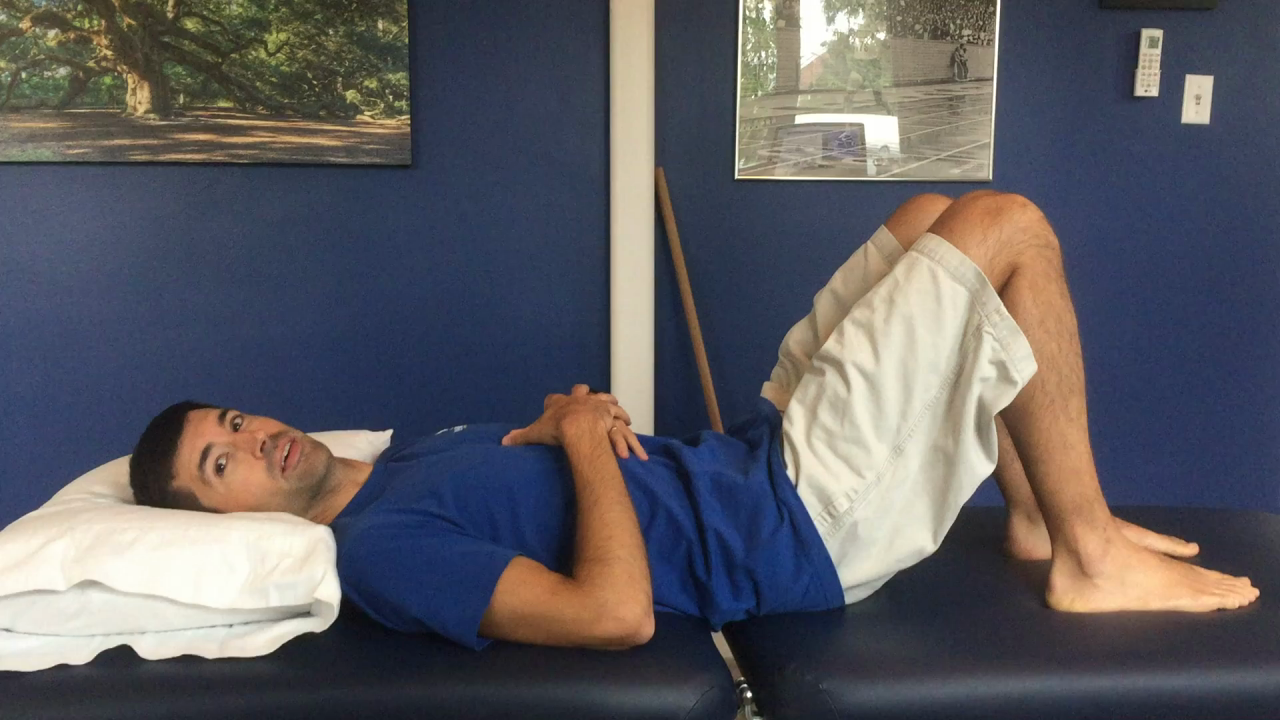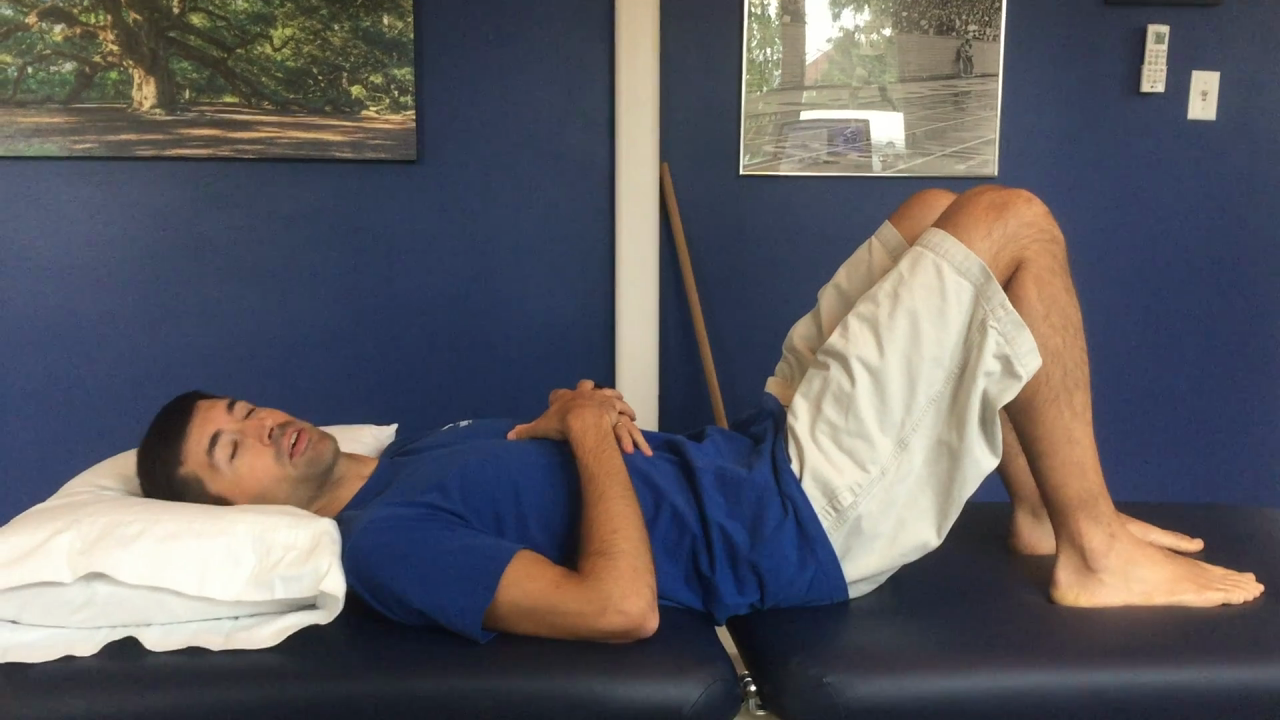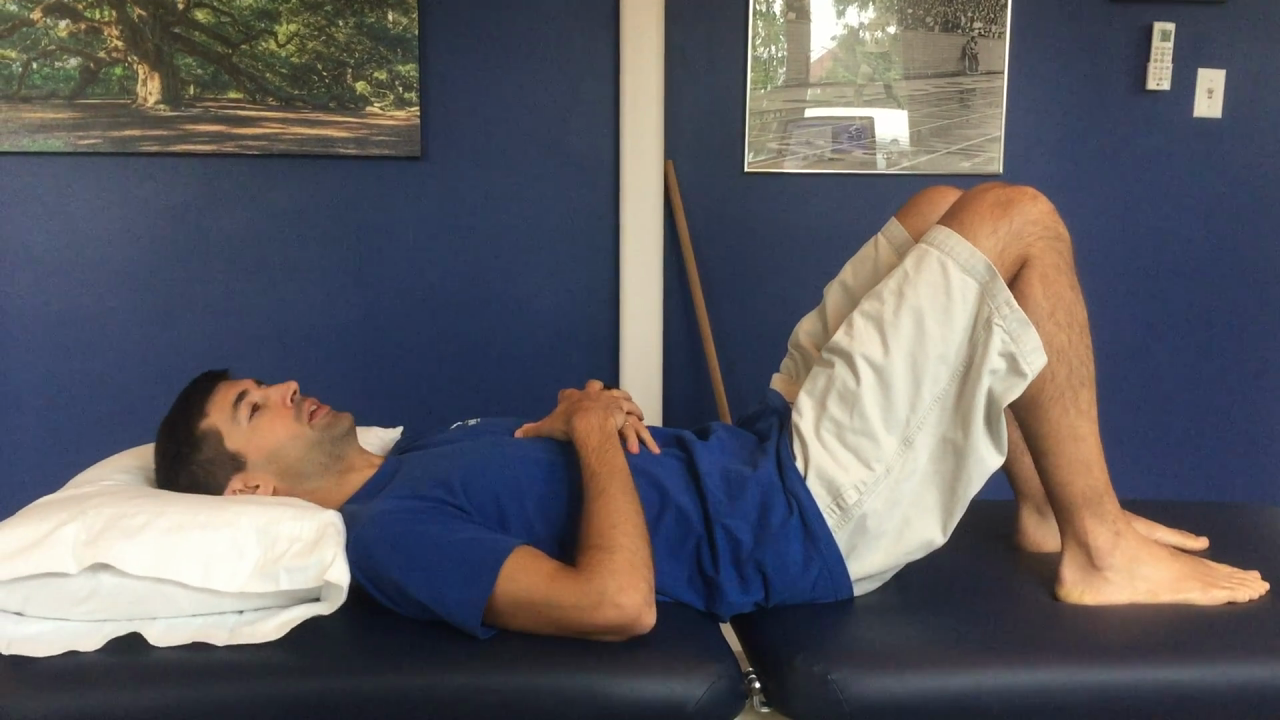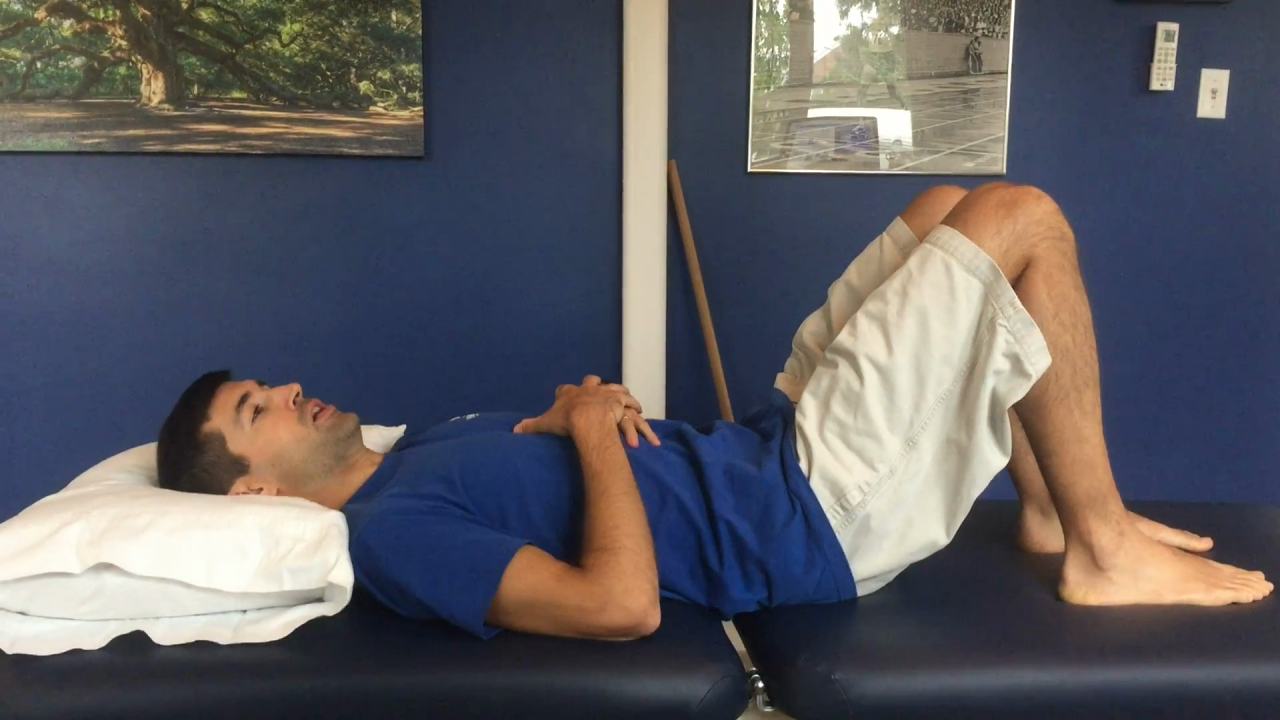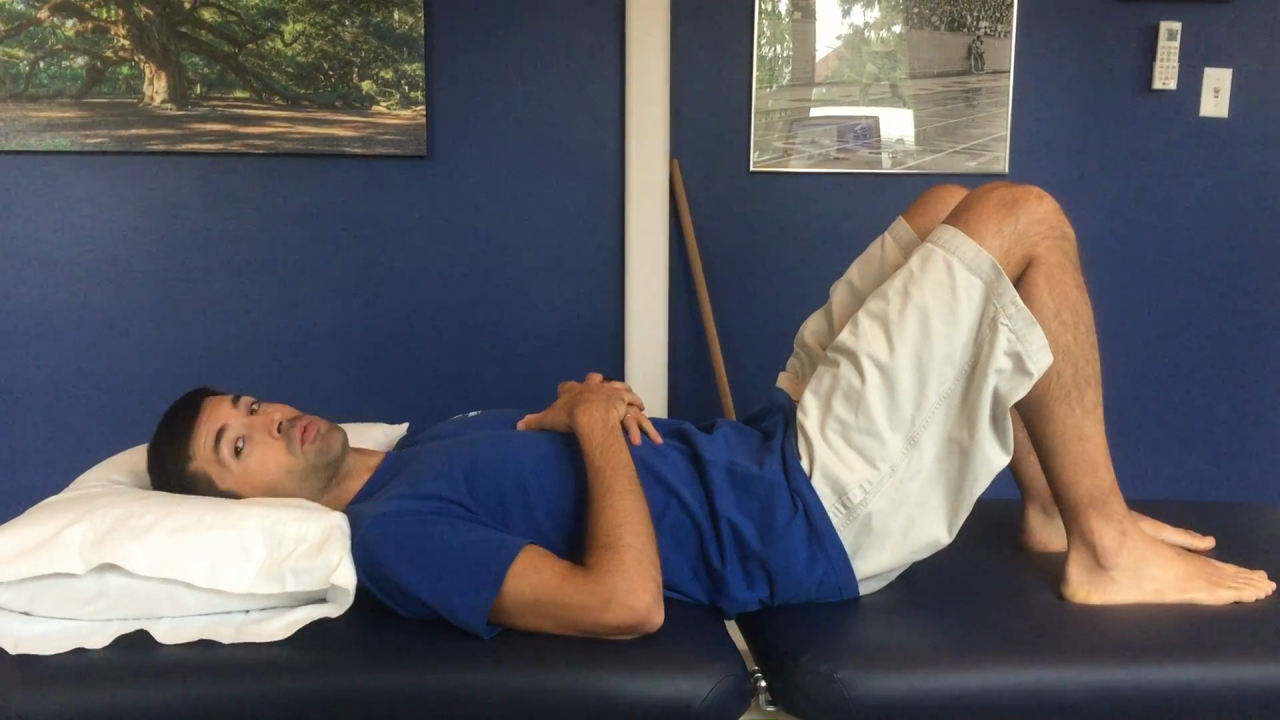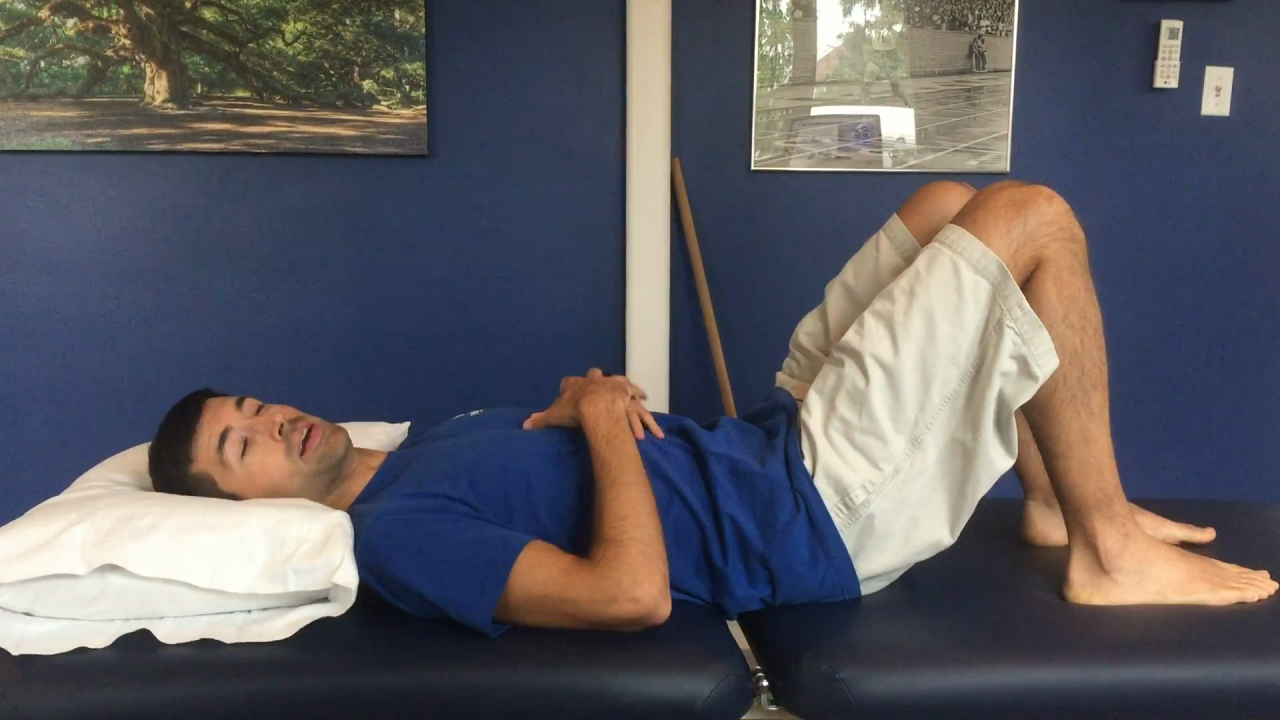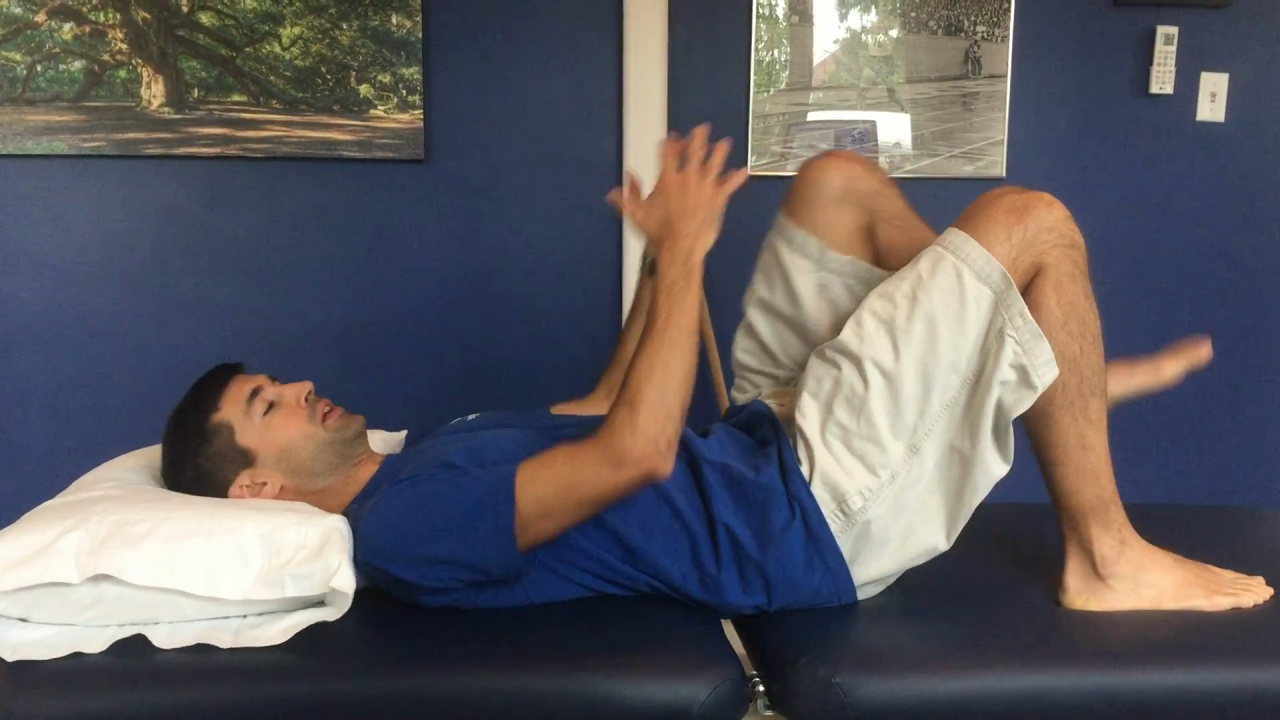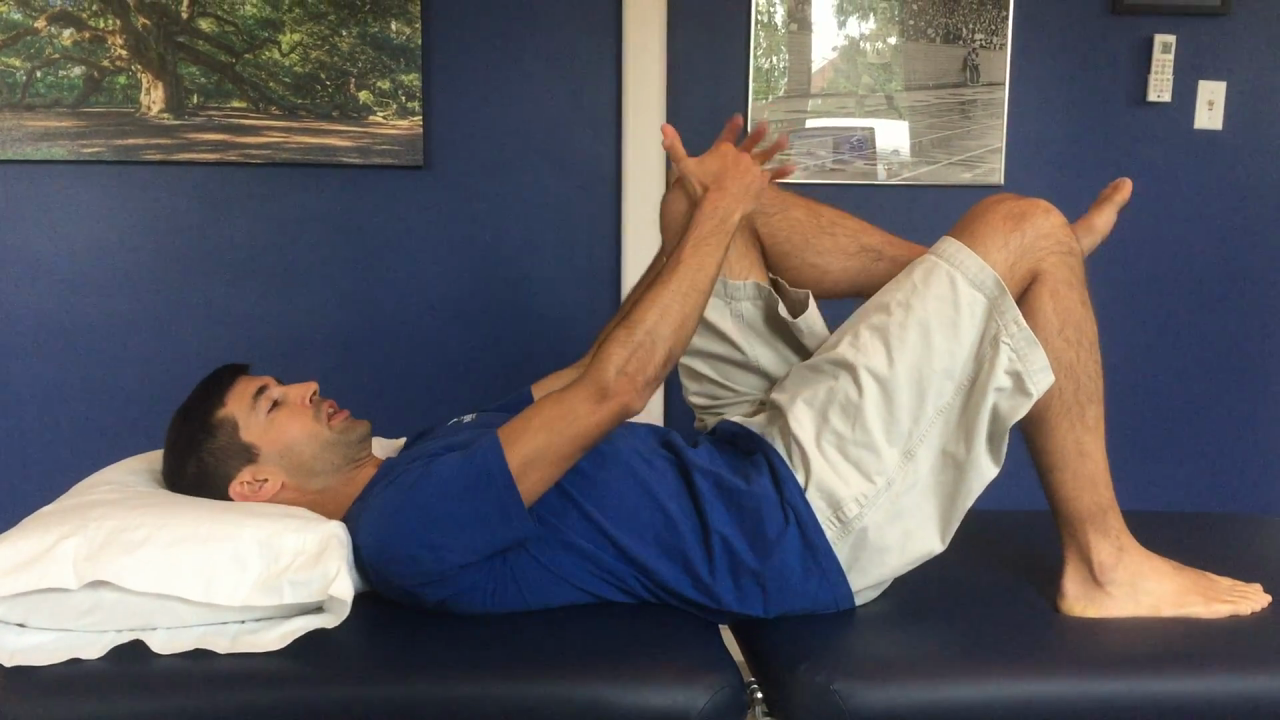
dt=0.4s
person 1, frame 1
left shoulder: (398, 462)
right shoulder: (381, 548)
right elbow: (617, 614)
left wrist: (565, 419)
right wrist: (583, 436)
left hip: (753, 454)
right hip: (798, 525)
left knee: (935, 214)
right knee: (1005, 225)
left ankle: (1039, 515)
right ankle: (1094, 558)
person 1, frame 2
left shoulder: (408, 451)
right shoulder: (385, 542)
right elbow: (621, 609)
left wrist: (570, 419)
right wrist: (592, 434)
left hip: (758, 449)
right hip: (805, 520)
left knee: (941, 211)
right knee: (1012, 222)
left ankle: (1044, 511)
right ankle: (1099, 554)
person 1, frame 3
left shoulder: (412, 455)
right shoulder: (389, 533)
right elbow: (617, 603)
left wrist: (579, 411)
right wrist: (593, 429)
left hip: (763, 443)
right hip: (810, 517)
left knee: (945, 206)
right knee: (1016, 218)
left ankle: (1044, 507)
right ankle: (1099, 550)
person 1, frame 4
left shoulder: (416, 450)
right shoulder: (392, 532)
right elbow: (623, 606)
left wrist: (584, 408)
right wrist: (593, 428)
left hip: (767, 444)
right hip: (815, 517)
left knee: (951, 209)
right knee: (1021, 220)
left ankle: (1051, 507)
right ankle: (1107, 552)
person 1, frame 5
left shoulder: (413, 454)
right shoulder: (393, 533)
right elbow: (625, 603)
left wrist: (588, 403)
right wrist: (597, 427)
left hip: (772, 442)
right hip: (814, 513)
left knee: (954, 207)
right knee: (1021, 217)
left ankle: (1056, 505)
right ankle: (1108, 552)
person 1, frame 6
left shoulder: (416, 454)
right shoulder: (398, 535)
right elbow: (637, 593)
left wrist: (594, 411)
right wrist: (602, 423)
left hip: (770, 443)
right hip: (817, 514)
left knee: (950, 204)
right knee: (1031, 218)
left ankle: (1056, 496)
right ankle: (1112, 554)
person 1, frame 7
left shoulder: (419, 465)
right shoulder: (408, 527)
left elbow: (604, 412)
right elbow: (639, 448)
left wrist: (662, 259)
right wrist: (681, 253)
left hip: (757, 450)
right hip: (807, 517)
left knee: (840, 179)
right knee: (1029, 221)
left ankle: (1053, 379)
right ankle: (1109, 558)
person 1, frame 8
left shoulder: (422, 462)
right shoulder: (413, 526)
left elbow: (591, 376)
right elbow: (613, 385)
left wrist: (710, 214)
right wrist: (720, 216)
left hip: (746, 459)
right hip: (802, 521)
left knee: (705, 199)
right knee: (1018, 224)
left ankle: (1017, 314)
right ankle: (1106, 563)
